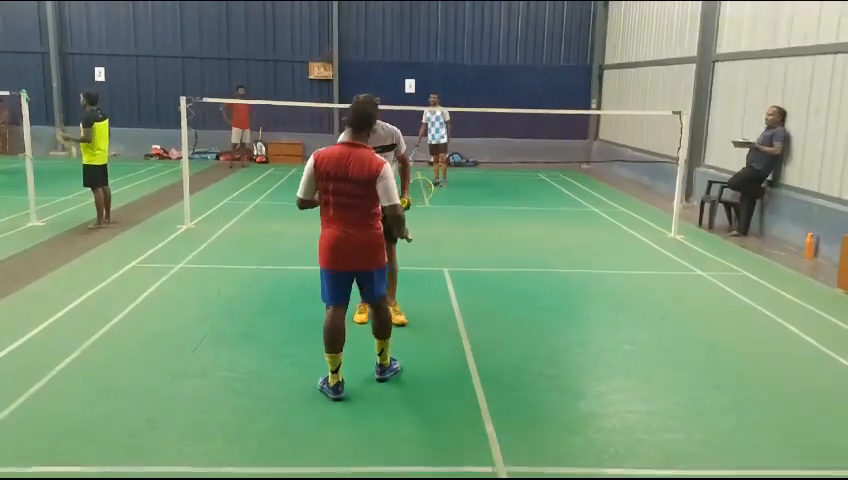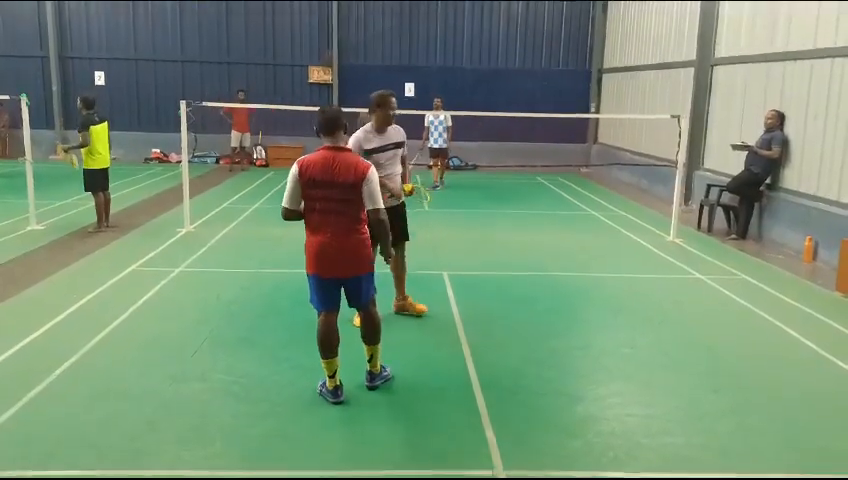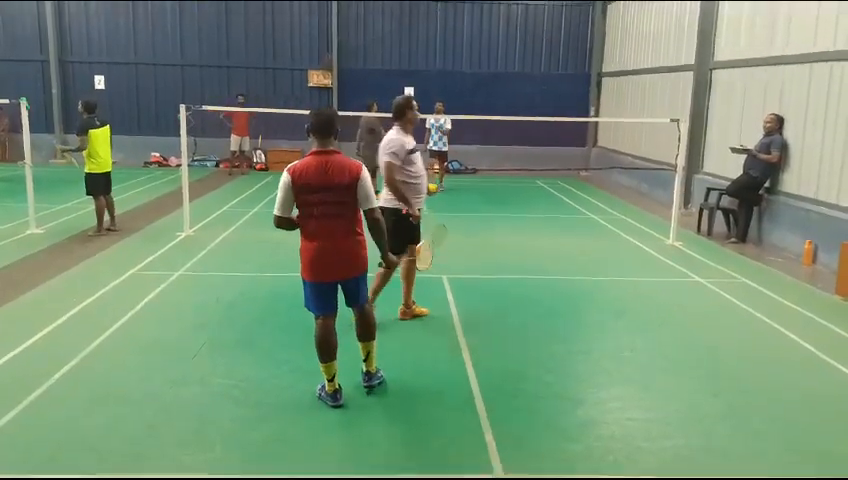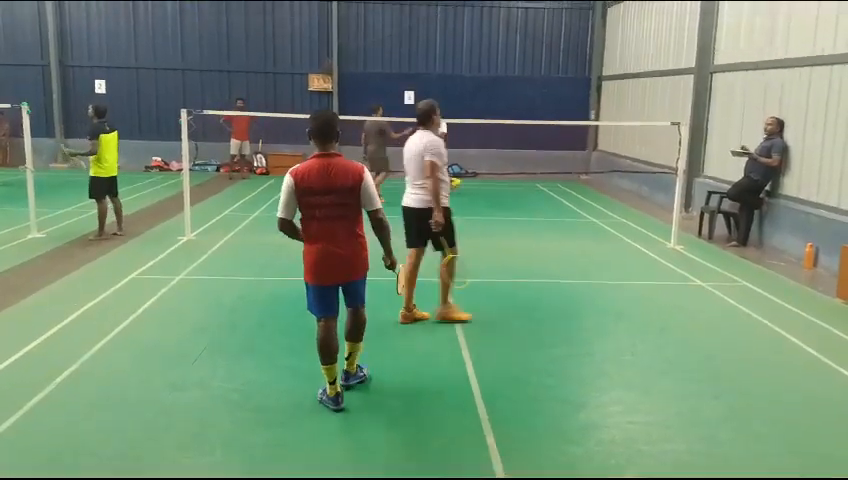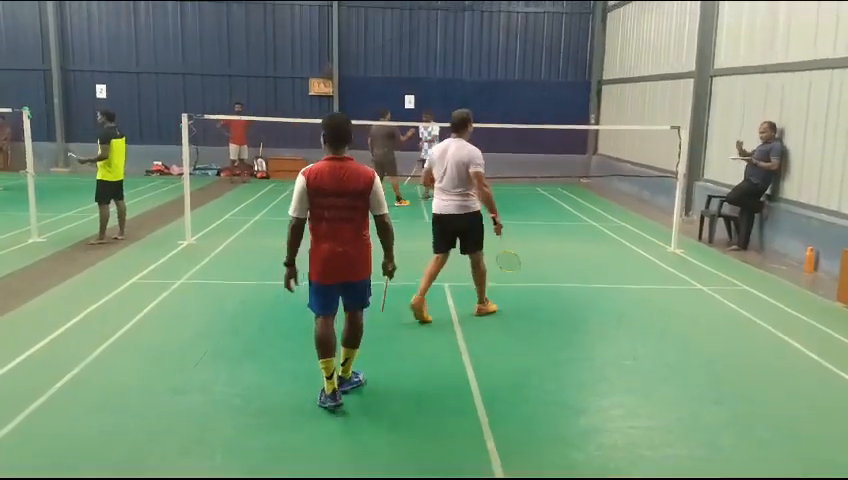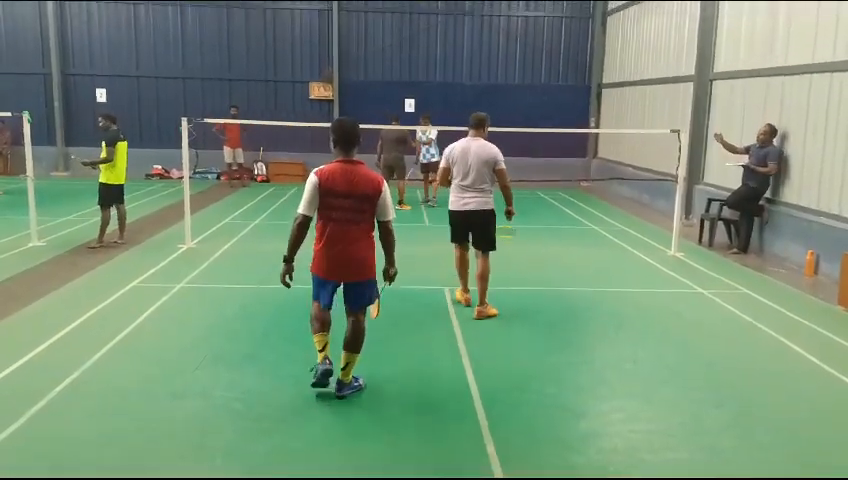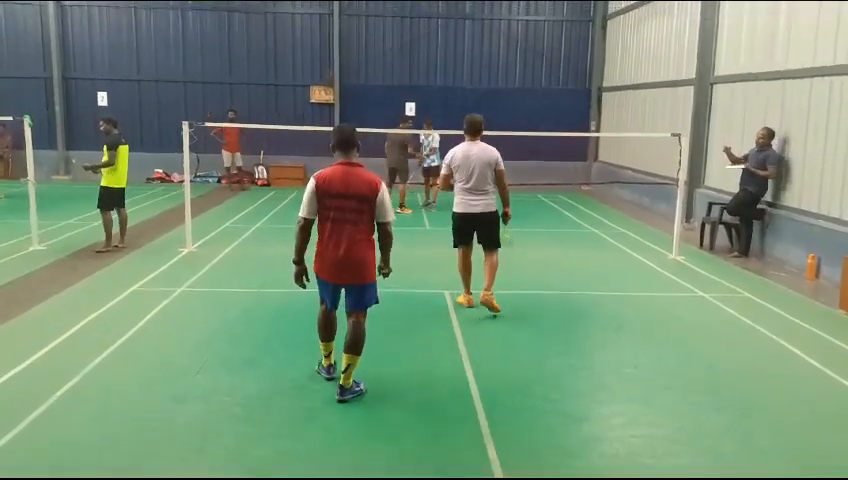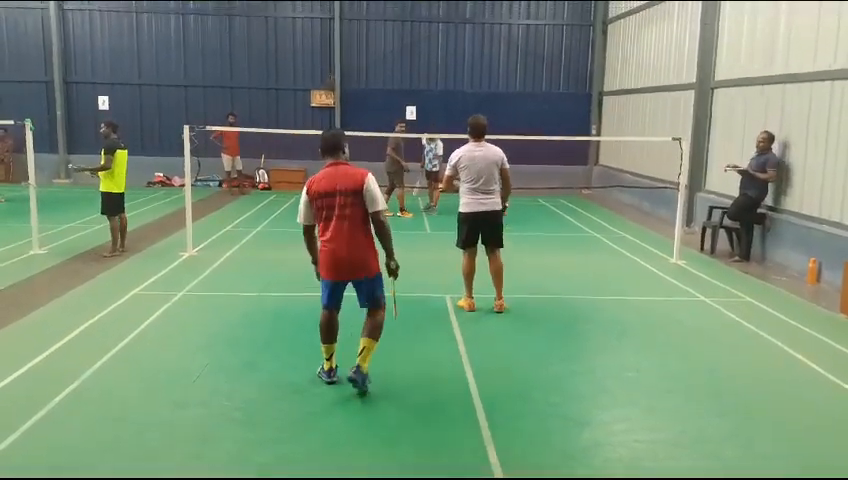
dt=0.3s
person 1, frame 1
left shoulder: (319, 158)
right shoulder: (379, 166)
left elbow: (302, 202)
right elbow: (394, 213)
right wrist: (401, 231)
left hip: (334, 246)
right hip: (369, 247)
left knee: (335, 309)
right knee: (379, 303)
left ankle: (334, 380)
right ankle: (384, 364)
person 1, frame 2
left shoulder: (302, 165)
right shoulder: (363, 168)
left elbow: (288, 213)
right elbow: (378, 217)
right wrist: (386, 248)
left hip: (320, 254)
right hip: (356, 253)
left knee: (327, 315)
right knee: (368, 308)
left ankle: (332, 384)
right ankle: (374, 371)
person 1, frame 3
left shoulder: (293, 172)
right shoulder: (356, 169)
left elbow: (280, 221)
right elbow: (374, 217)
right wrist: (385, 253)
left hip: (316, 257)
right hip: (352, 255)
left knee: (324, 318)
right knee: (362, 308)
left ankle: (332, 387)
right ankle: (370, 371)
person 1, frame 4
left shoulder: (296, 175)
right shoulder: (358, 172)
left elbow: (283, 224)
right elbow: (378, 218)
right wrist: (388, 252)
left hip: (318, 260)
right hip: (354, 257)
left knee: (325, 321)
right knee: (357, 310)
left ankle: (333, 391)
right ankle: (350, 369)
person 1, frame 5
left shoulder: (309, 175)
right shoulder: (368, 176)
left elbow: (295, 224)
right elbow: (383, 223)
left wrist: (290, 263)
right wrist: (389, 258)
left hip: (323, 261)
right hip: (357, 261)
left knee: (324, 320)
right knee: (354, 314)
left ankle: (330, 388)
right ankle: (345, 374)
person 1, frame 6
left shoulder: (319, 176)
right shoulder: (376, 181)
left elbow: (302, 222)
right elbow: (386, 228)
left wrist: (289, 260)
right wrist: (390, 263)
left hip: (326, 260)
right hip: (361, 263)
left knee: (320, 307)
right knee: (356, 317)
left ankle: (323, 359)
right ankle: (345, 379)
person 1, frame 7
left shoulder: (319, 179)
right shoulder: (375, 183)
left elbow: (304, 225)
right elbow: (385, 229)
left wrist: (299, 262)
right wrist: (385, 260)
left hip: (327, 261)
right hip: (361, 263)
left knee: (327, 308)
right knee: (356, 318)
left ankle: (327, 364)
right ankle: (346, 384)
person 1, frame 8
left shoulder: (311, 185)
right shoulder: (363, 177)
left elbow: (307, 230)
right elbow: (379, 221)
left wrist: (316, 261)
right wrist: (390, 256)
left hip: (330, 260)
right hip: (363, 259)
left knee: (329, 310)
right knee: (376, 309)
left ankle: (328, 367)
right ankle: (360, 367)
person 2, frame 1
left shoulder: (392, 133)
right shoulder: (346, 139)
left elbow: (404, 163)
left wrist: (404, 194)
left knee: (389, 252)
left ankle: (391, 304)
right ankle: (364, 303)
person 2, frame 2
left shoulder: (399, 132)
right shoulder: (359, 139)
left wrist: (405, 184)
right wrist: (384, 187)
left hip: (396, 203)
left knee: (399, 251)
left ankle: (402, 300)
person 2, frame 3
left shoulder: (407, 138)
right shoulder: (395, 141)
right elbow: (390, 179)
left wrist: (426, 186)
right wrist: (410, 207)
left hip: (407, 206)
right hip: (398, 208)
left knee: (410, 254)
right knee: (394, 259)
left ankle: (407, 306)
right ankle: (368, 305)
person 2, frame 4
left shoulder: (411, 141)
right shoulder: (433, 141)
right elbow: (432, 178)
left wrist: (445, 181)
right wrist: (437, 211)
left hip: (410, 204)
right hip: (429, 207)
left knee: (414, 255)
right knee: (449, 255)
left ankle: (408, 309)
right ankle: (445, 307)
person 2, frame 5
left shoulder: (436, 149)
right shoulder: (472, 152)
left elbow: (427, 179)
right elbow: (482, 187)
right wrist: (495, 215)
left hip: (440, 211)
right hip: (467, 212)
left knee: (439, 257)
right knee: (476, 257)
left ankle: (420, 298)
right ankle: (482, 303)
person 2, frame 6
left shoulder: (452, 148)
right shoulder: (492, 150)
left elbow: (441, 180)
right elbow: (504, 183)
right wrist: (510, 206)
left hip: (456, 207)
right hip: (483, 209)
left knee: (461, 249)
right knee: (483, 255)
left ankle: (464, 292)
right ankle: (482, 306)
person 2, frame 7
left shoulder: (453, 153)
right shoulder: (492, 152)
left elbow: (443, 185)
right elbow: (502, 185)
right wrist: (506, 208)
left hip: (461, 210)
right hip: (487, 210)
left knee: (464, 252)
right knee: (491, 252)
left ankle: (467, 295)
right ankle: (487, 292)
person 2, frame 8
left shoulder: (458, 154)
right shoulder: (498, 152)
left elbow: (445, 185)
right elbow: (507, 183)
right wrist: (503, 202)
left hip: (468, 210)
right hip: (493, 210)
left knee: (469, 254)
right knee: (494, 254)
left ankle: (468, 299)
right ankle: (499, 300)
person 3, frame 1
left shoulder: (88, 117)
right shoulder: (103, 115)
left elbow: (88, 139)
left wrist: (70, 138)
left hip: (92, 159)
right hip: (102, 157)
left knee: (96, 188)
right knee: (105, 186)
left ankle: (100, 221)
right ankle: (107, 217)
person 3, frame 2
left shoulder: (84, 121)
right shoulder: (102, 118)
left elbow: (85, 143)
left wrist: (69, 147)
left hip: (92, 163)
right hip: (104, 161)
left knee: (97, 193)
right knee: (105, 191)
left ankle: (100, 225)
right ankle: (107, 221)
person 3, frame 3
left shoulder: (83, 125)
right shoulder: (104, 122)
left elbow: (82, 147)
left wrist: (67, 149)
left hip: (94, 167)
right hip: (106, 165)
left knee: (98, 197)
right knee: (107, 195)
left ankle: (100, 228)
right ankle: (113, 223)
person 3, frame 4
left shoulder: (94, 129)
right shoulder: (112, 127)
left elbow: (94, 151)
left wrist: (76, 153)
left hip: (99, 171)
right hip: (112, 169)
left knee: (101, 200)
right knee: (114, 198)
left ankle: (101, 233)
right ankle: (120, 228)
person 3, frame 5
left shoulder: (105, 133)
right shoulder: (119, 132)
left elbow: (104, 155)
left wrist: (87, 160)
right wrist: (96, 161)
left hip: (106, 175)
right hip: (118, 174)
left knee: (103, 204)
right knee: (119, 201)
left ankle: (101, 236)
right ankle: (122, 232)
person 3, frame 6
left shoulder: (110, 136)
right shoulder: (121, 135)
left elbow: (109, 158)
left wrist: (91, 162)
right wrist: (99, 164)
left hip: (109, 178)
right hip: (119, 177)
left knee: (105, 208)
right knee: (120, 205)
left ankle: (100, 239)
right ankle: (121, 236)
person 3, frame 7
left shoulder: (111, 140)
right shoulder: (122, 139)
left elbow: (111, 161)
left wrist: (92, 166)
right wrist: (100, 169)
left hip: (110, 182)
right hip: (120, 181)
left knee: (105, 210)
right knee: (121, 209)
left ankle: (108, 242)
right ankle: (122, 240)
person 3, frame 8
left shoulder: (109, 144)
right shoulder: (121, 144)
left elbow: (107, 165)
left wrist: (86, 169)
right wrist: (97, 171)
left hip: (109, 187)
right hip: (119, 186)
left knee: (111, 216)
right knee: (121, 214)
left ankle: (114, 248)
right ankle: (122, 245)
person 4, frame 1
left shoulder: (779, 132)
right shoulder: (768, 130)
left elbow: (777, 150)
left wrist: (757, 146)
right wrist: (751, 144)
left hip: (759, 168)
right hip: (754, 167)
left knee: (733, 183)
right knee: (747, 199)
left ankle: (759, 191)
right ankle: (741, 229)
person 4, frame 2
left shoulder: (778, 135)
right shoulder: (767, 133)
left elbow: (775, 154)
left wrist: (756, 150)
right wrist: (749, 147)
left hip: (758, 172)
right hip: (752, 170)
left knee: (731, 186)
right knee: (746, 201)
left ankle: (757, 195)
right ankle: (740, 233)
person 4, frame 3
left shoulder: (777, 139)
right shoulder: (766, 137)
left elbow: (774, 158)
left wrist: (755, 154)
right wrist: (748, 151)
left hip: (756, 175)
right hip: (751, 174)
left knee: (731, 189)
right knee: (745, 205)
left ankle: (757, 199)
right ankle: (740, 236)
person 4, frame 4
left shoulder: (778, 143)
right shoulder: (766, 141)
left elbow: (775, 162)
left wrist: (756, 157)
right wrist: (749, 153)
left hip: (757, 178)
right hip: (752, 177)
left knee: (732, 193)
right knee: (746, 208)
left ankle: (758, 202)
right ankle: (741, 240)
person 4, frame 5
left shoulder: (776, 146)
right shoulder: (762, 145)
left elbow: (774, 166)
right elbow: (747, 155)
left wrist: (755, 162)
right wrist: (740, 149)
left hip: (758, 182)
right hip: (752, 181)
left knee: (732, 197)
right knee: (746, 212)
left ankle: (759, 206)
right ankle: (741, 244)
person 4, frame 6
left shoulder: (773, 151)
right shoulder: (755, 147)
left elbow: (772, 170)
right elbow: (735, 150)
left wrist: (753, 167)
right wrist: (722, 141)
left hip: (756, 186)
right hip: (749, 185)
left knee: (731, 201)
right knee: (746, 216)
left ankle: (759, 210)
right ankle: (741, 247)
person 4, frame 7
left shoulder: (772, 155)
right shoulder: (754, 151)
left elbow: (772, 174)
right elbow: (738, 161)
left wrist: (752, 170)
right wrist: (729, 153)
left hip: (754, 190)
right hip: (746, 188)
left knee: (732, 208)
right knee: (745, 219)
left ankle: (760, 213)
right ankle: (743, 251)
person 4, frame 8
left shoulder: (771, 158)
right shoulder: (756, 156)
left elbow: (771, 177)
left wrist: (752, 173)
right wrist: (737, 168)
left hip: (754, 194)
right hip: (746, 192)
left knee: (732, 213)
right knee: (746, 224)
left ankle: (761, 218)
right ankle: (743, 255)
